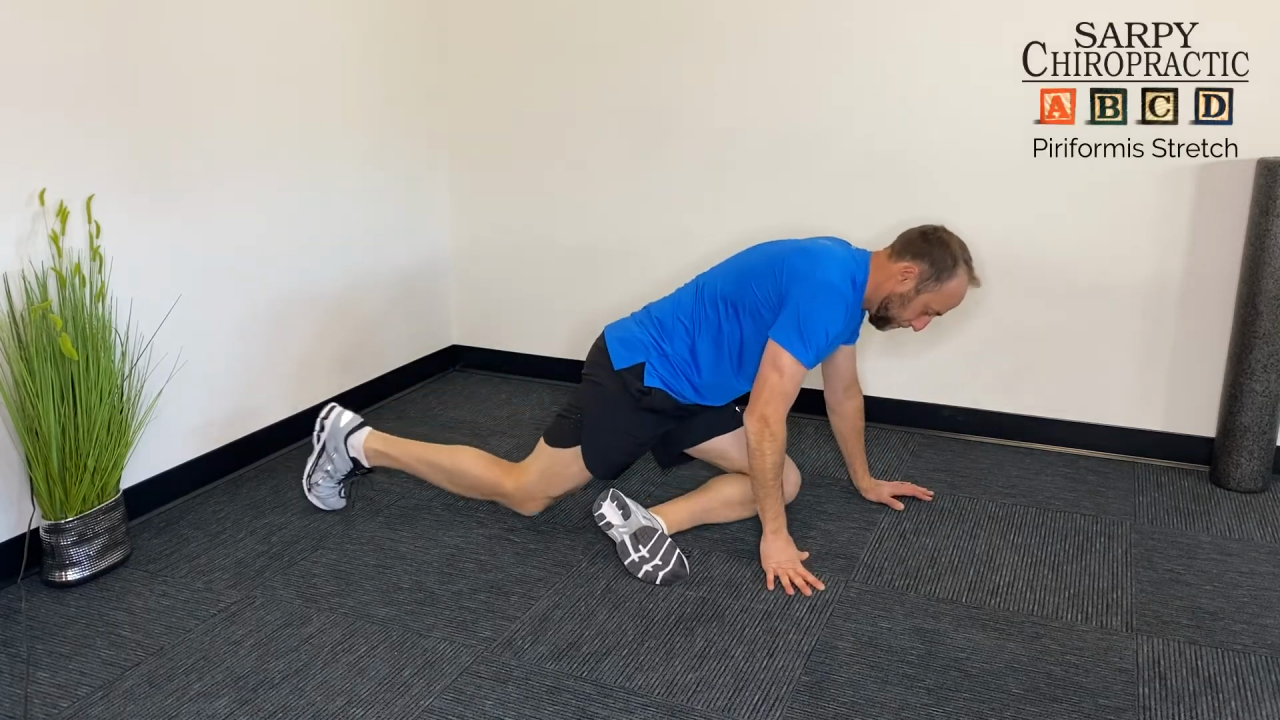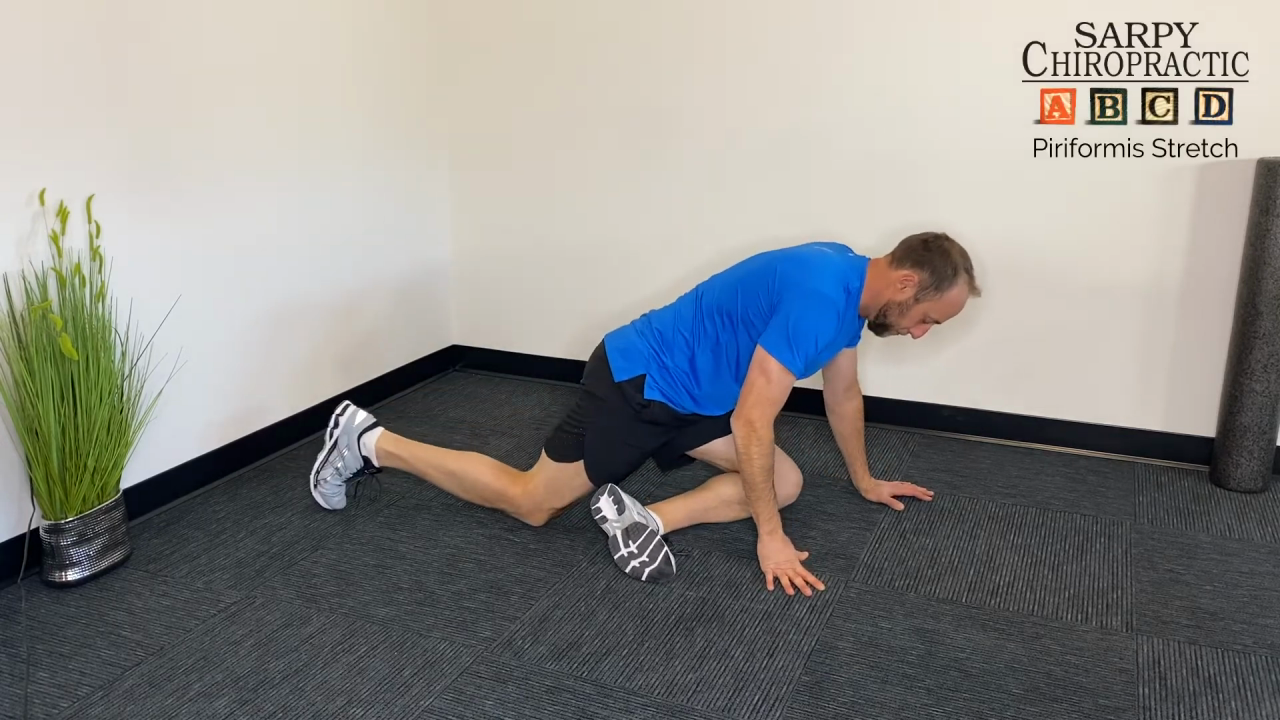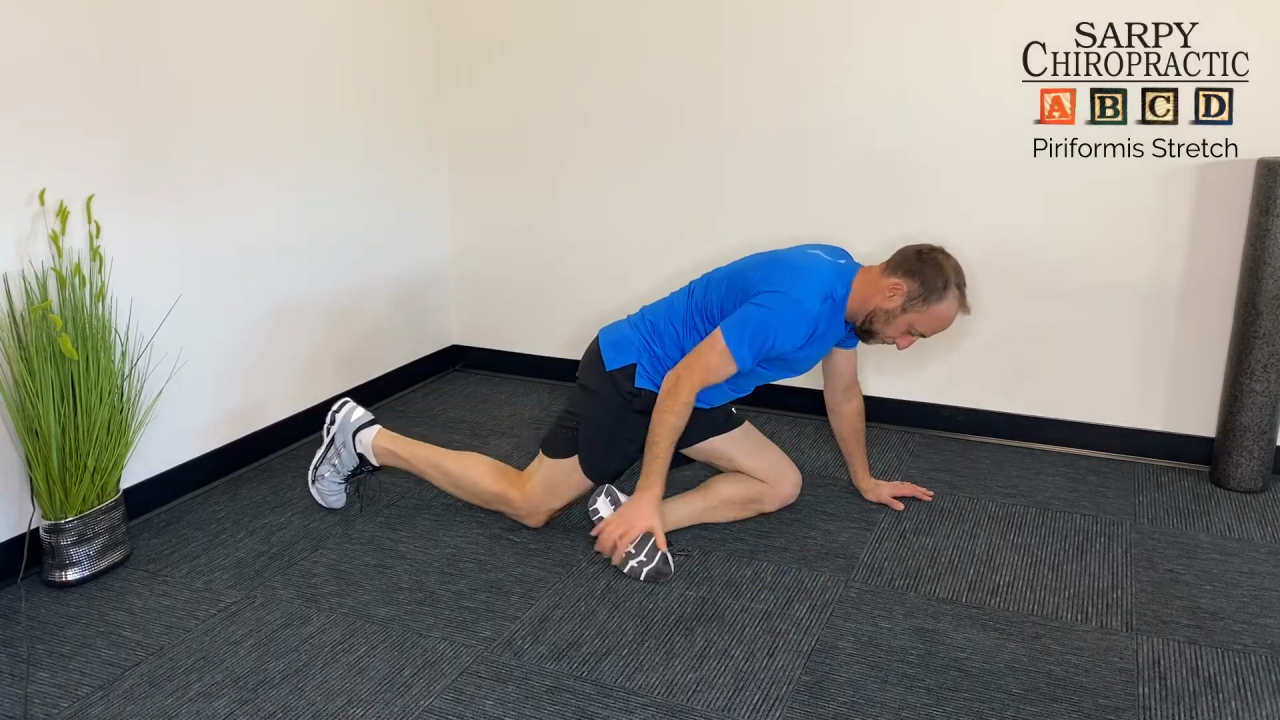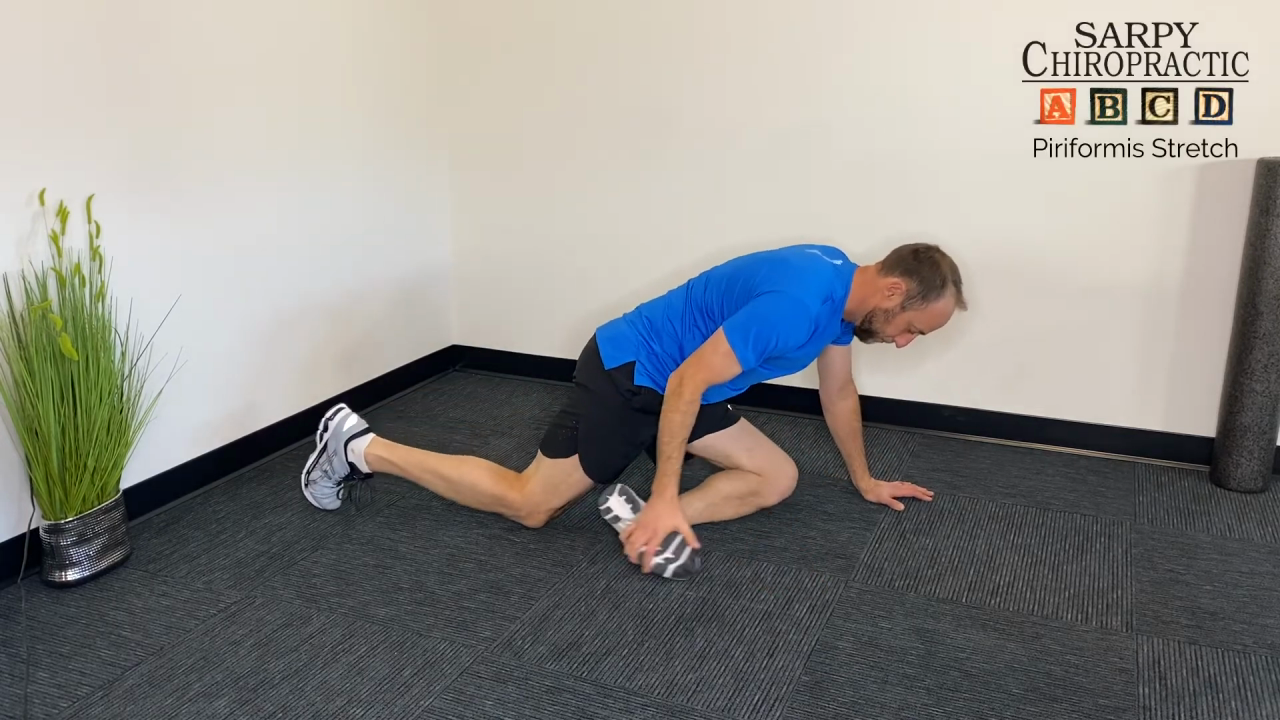
dt=0.4s
person 1, frame 1
left shoulder: (849, 282)
right shoulder: (827, 287)
left elbow: (844, 391)
right elbow: (764, 418)
left wrist: (866, 481)
right wrist: (775, 536)
left hip: (684, 387)
right hip: (638, 372)
left knee: (783, 480)
right knee: (524, 493)
left ankle: (647, 521)
right ankle: (357, 442)
person 1, frame 2
left shoulder: (849, 284)
right shoulder: (820, 296)
left elbow: (843, 392)
right elbow: (751, 422)
left wrist: (865, 481)
right wrist: (770, 537)
left hip: (680, 393)
right hip: (636, 382)
left knee: (785, 482)
right knee: (529, 503)
left ankle: (642, 519)
right ankle: (371, 442)
person 1, frame 3
left shoulder: (847, 288)
right shoulder: (798, 304)
left elbow: (844, 393)
right elbow: (682, 383)
left wrist: (865, 481)
right wrist: (647, 495)
left hip: (678, 388)
right hip: (631, 376)
left knee: (781, 484)
right knee: (528, 504)
left ankle: (641, 521)
right ankle: (368, 438)
person 1, frame 4
left shoulder: (842, 285)
right shoulder: (798, 302)
left elbow: (839, 392)
right elbow: (686, 384)
left wrist: (865, 481)
right wrist: (665, 499)
left hip: (671, 381)
right hip: (629, 374)
left knee: (777, 479)
right knee: (527, 504)
left ankle: (642, 519)
right ankle: (362, 447)
